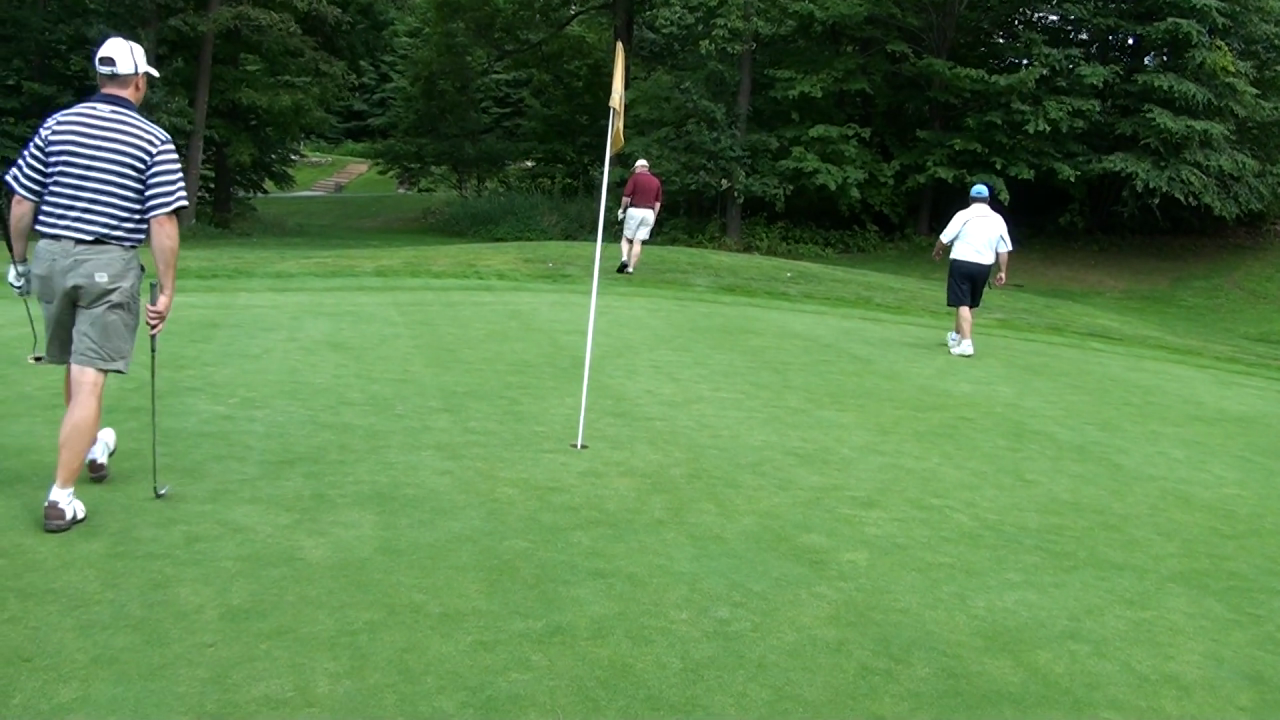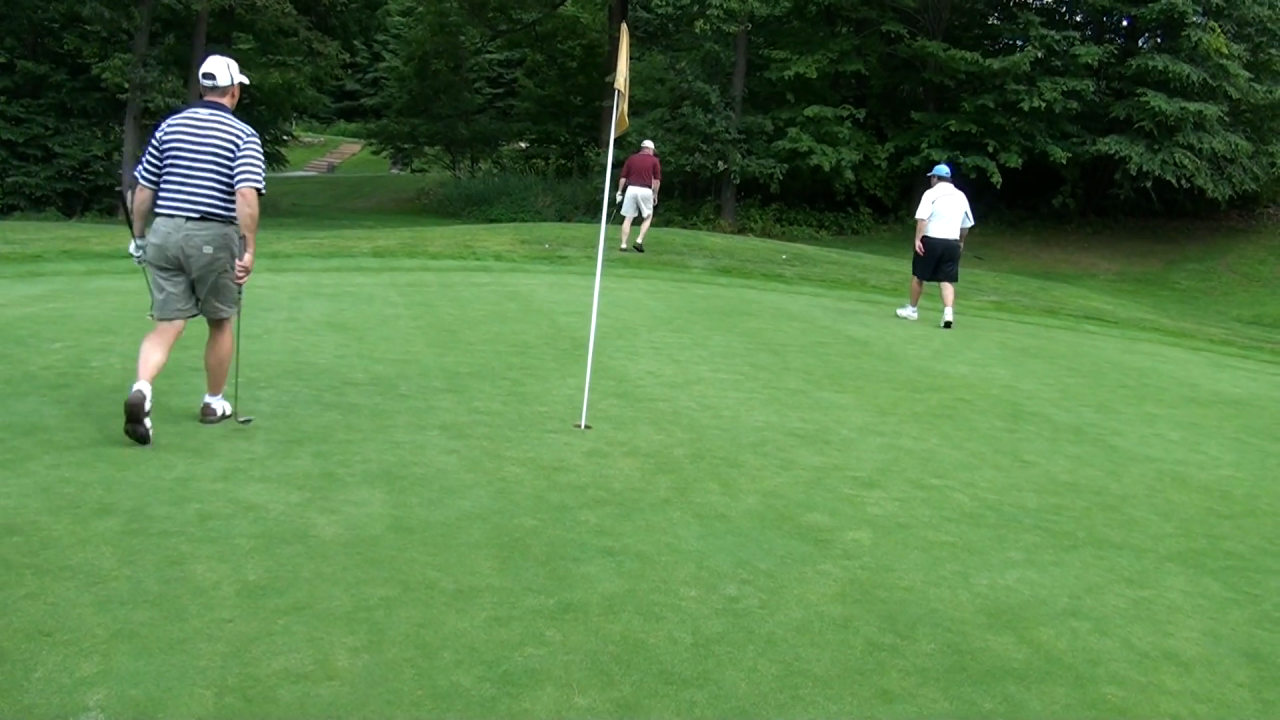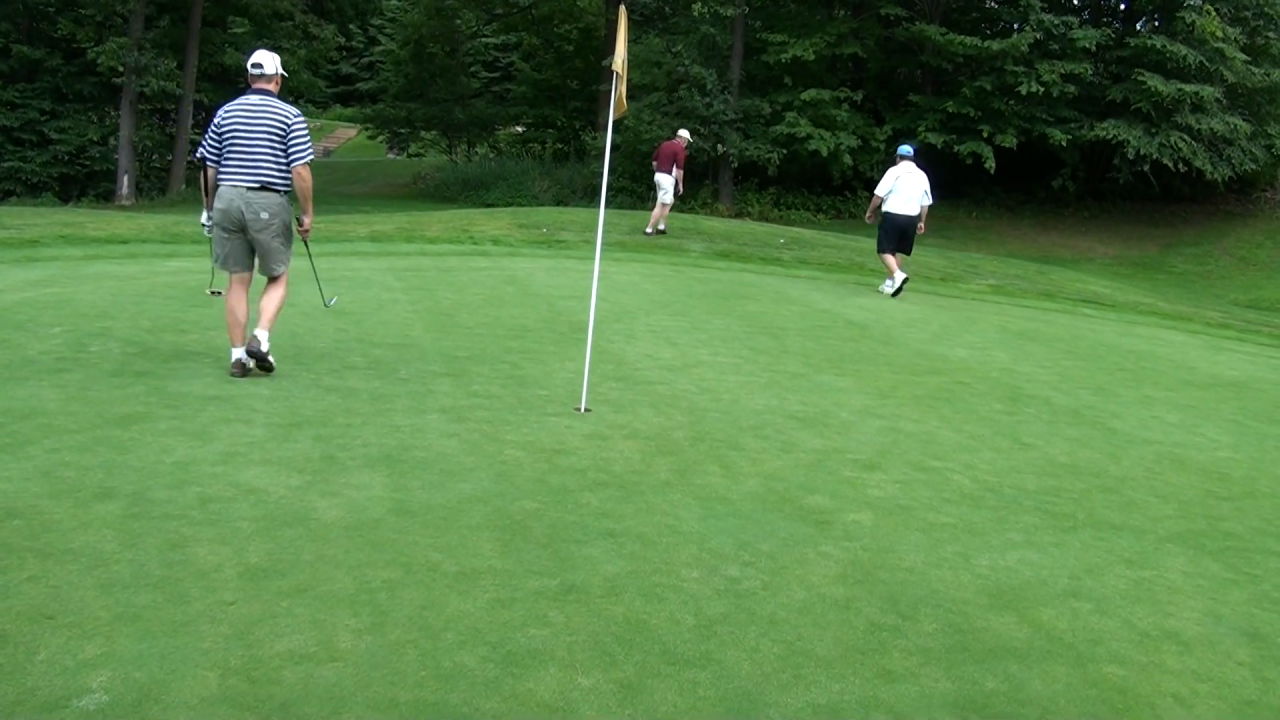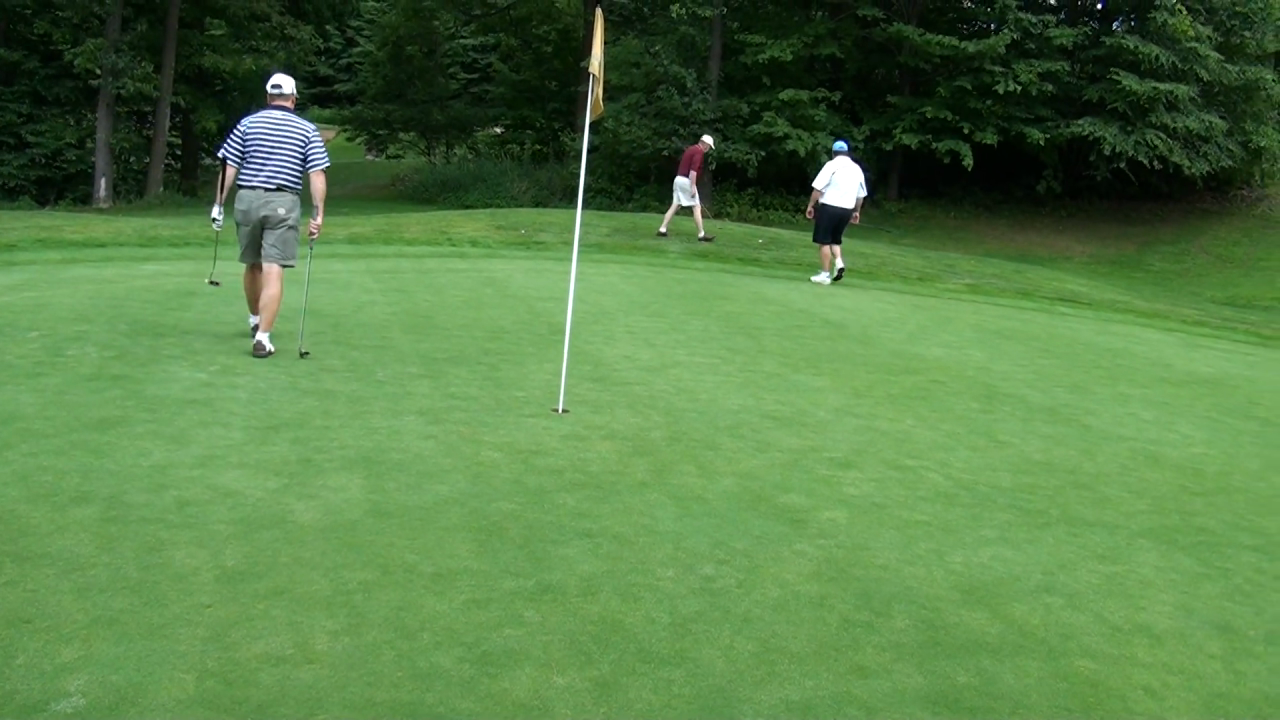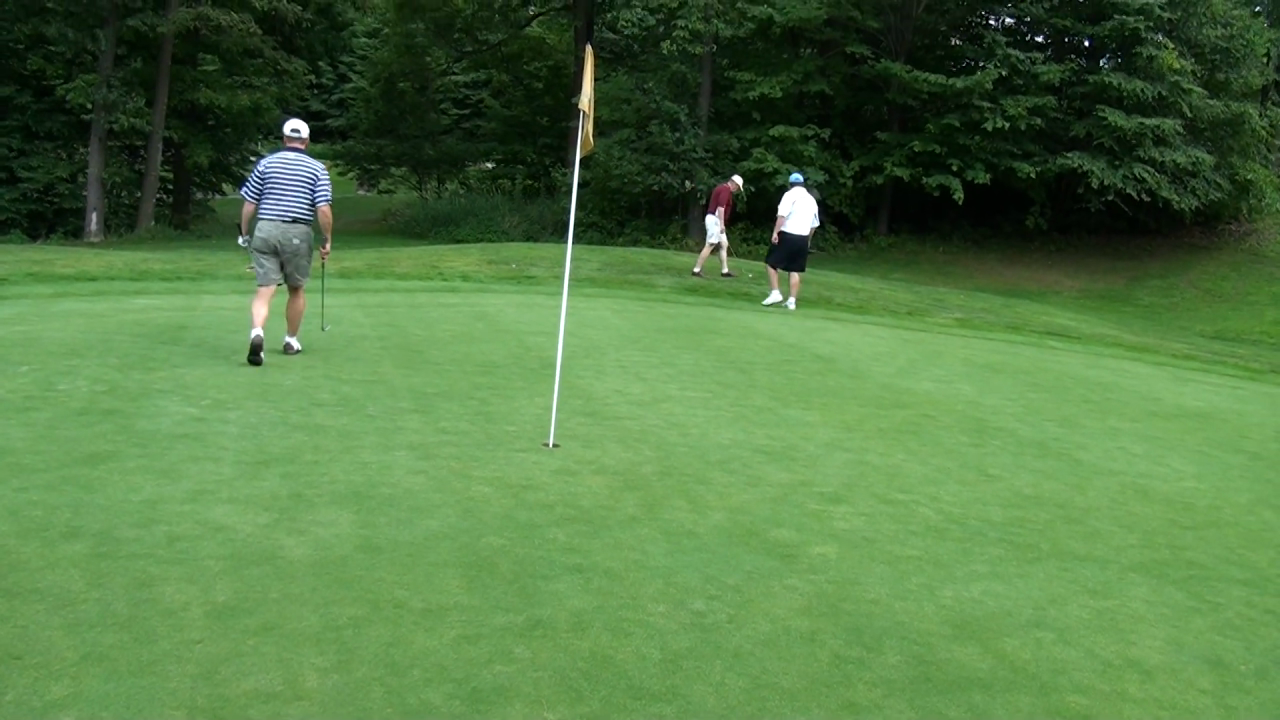
dt=0.7s
person 1, frame 1
left shoulder: (56, 124)
right shoulder: (154, 139)
right elbow: (163, 222)
right wrist: (166, 290)
left hip: (52, 260)
right hip: (109, 268)
left knee: (77, 368)
right knee: (88, 385)
left ankle: (92, 450)
right ankle: (60, 498)
person 1, frame 2
left shoulder: (170, 126)
right shoulder: (244, 134)
left elbow: (143, 189)
right elbow: (246, 196)
left wrist: (139, 237)
right wrist: (248, 251)
left hip: (166, 234)
right hip: (213, 239)
left knee: (165, 328)
right knee: (220, 324)
left ankle: (140, 394)
right ankle: (214, 402)
person 1, frame 3
left shoulder: (225, 113)
right shoulder: (290, 115)
left elbow: (209, 168)
right elbow: (300, 171)
left wrist: (209, 209)
right wrist: (307, 214)
left hip: (229, 202)
right hip: (269, 205)
left knee: (238, 282)
right knee: (277, 279)
left ankle: (239, 355)
right ankle: (260, 338)
person 1, frame 4
left shoulder: (247, 123)
right shoulder: (307, 129)
left elbow: (228, 167)
right elbow: (317, 173)
left wrist: (218, 204)
right wrist: (318, 214)
left hip: (247, 201)
right hip: (283, 204)
left knee: (253, 265)
right knee: (273, 274)
left ankle: (255, 320)
right ankle: (262, 338)
person 1, frame 5
left shoulder: (266, 163)
right shoulder: (317, 168)
left elbow: (249, 203)
right elbow: (323, 209)
left wrist: (244, 233)
right wrist: (327, 240)
left hip: (266, 232)
right hip: (298, 234)
left knee: (264, 292)
right knee: (296, 289)
left ankle: (257, 334)
right ankle: (291, 340)
person 2, frame 1
left shoulder: (963, 215)
right shoulder: (998, 220)
left elbow: (944, 239)
right elbow: (1003, 250)
left wrist: (936, 251)
right wrist: (1002, 272)
left hip: (961, 265)
right hip: (983, 268)
left knee: (962, 305)
right knee: (969, 305)
left ankle: (966, 344)
right ankle: (955, 337)
person 2, frame 2
left shoulder: (932, 194)
right shoulder: (961, 197)
left elbow: (922, 218)
right elbow: (966, 224)
left wrist: (917, 239)
right wrist: (960, 241)
left hip: (930, 241)
right hip: (950, 243)
left knee: (919, 276)
right knee: (947, 281)
left ankle: (912, 310)
right ankle: (949, 312)
person 2, frame 3
left shoulder: (894, 171)
right shoulder: (922, 176)
left elbow: (879, 194)
right elbow: (925, 203)
left wrist: (870, 211)
right wrist: (922, 222)
left hip: (892, 217)
right hip: (911, 219)
left knee: (885, 251)
right knee: (897, 252)
left ankle: (898, 275)
right ankle: (889, 283)
person 2, frame 4
left shoulder: (831, 165)
right shoulder: (857, 169)
left elbow: (817, 188)
right elbow: (861, 195)
left wrist: (810, 206)
right wrist: (856, 212)
left hip: (828, 208)
right hip: (846, 211)
left knee: (823, 242)
right knee: (834, 241)
left ankle: (824, 275)
right ankle: (839, 263)
person 2, frame 5
left shoulder: (790, 195)
right shoulder: (811, 200)
left elbow: (782, 215)
right elbow: (814, 224)
left wrist: (775, 233)
right wrist: (808, 240)
left hip: (787, 236)
right hip: (803, 238)
left knee: (771, 263)
right knee: (795, 271)
left ankle: (775, 294)
right ankle: (792, 301)
